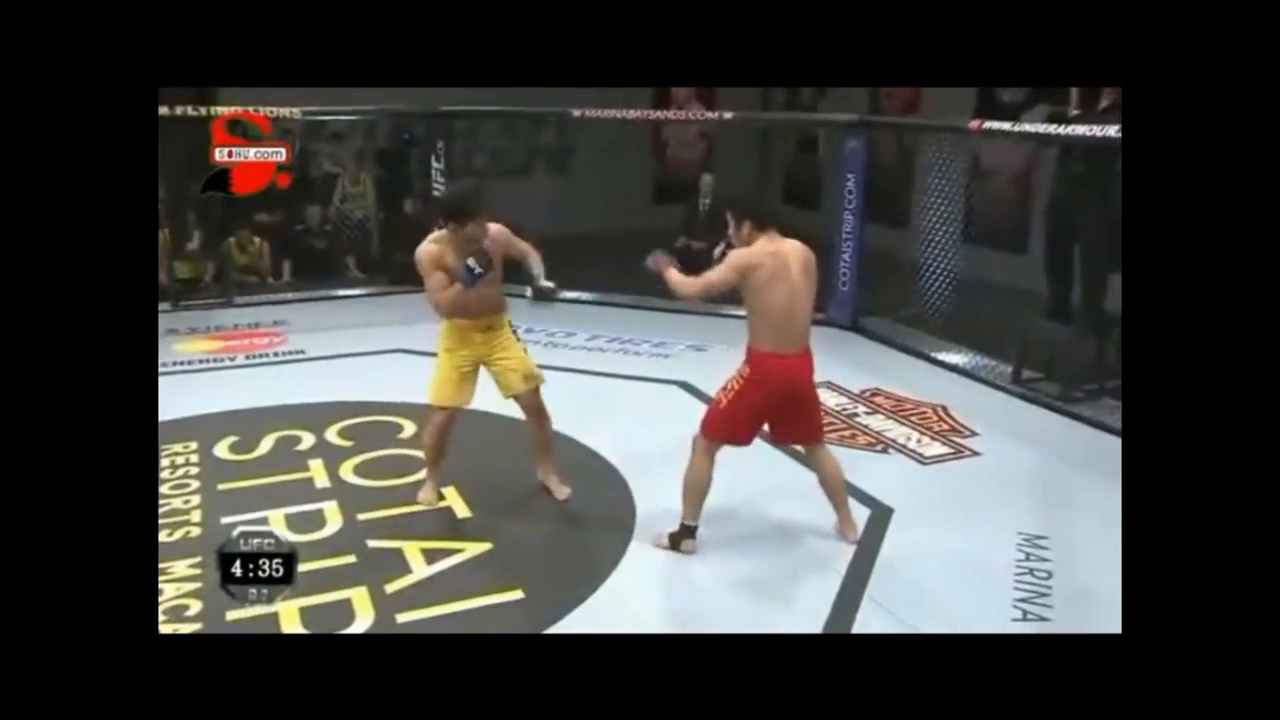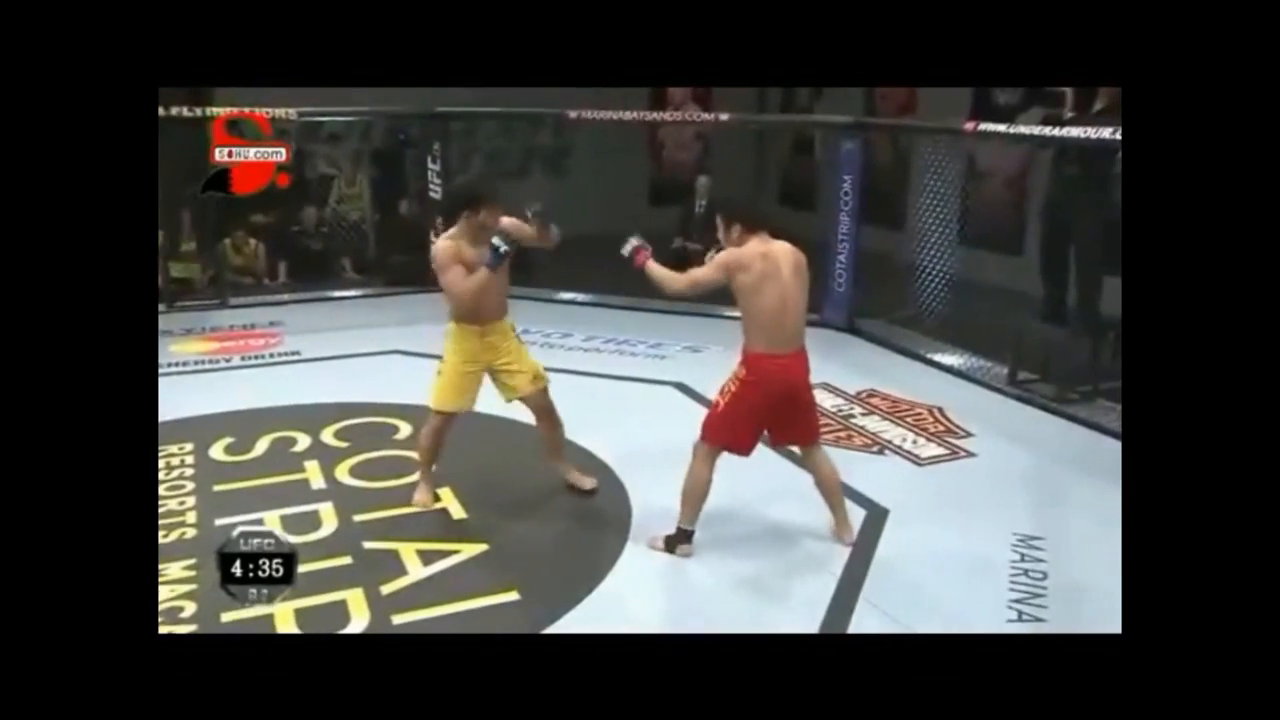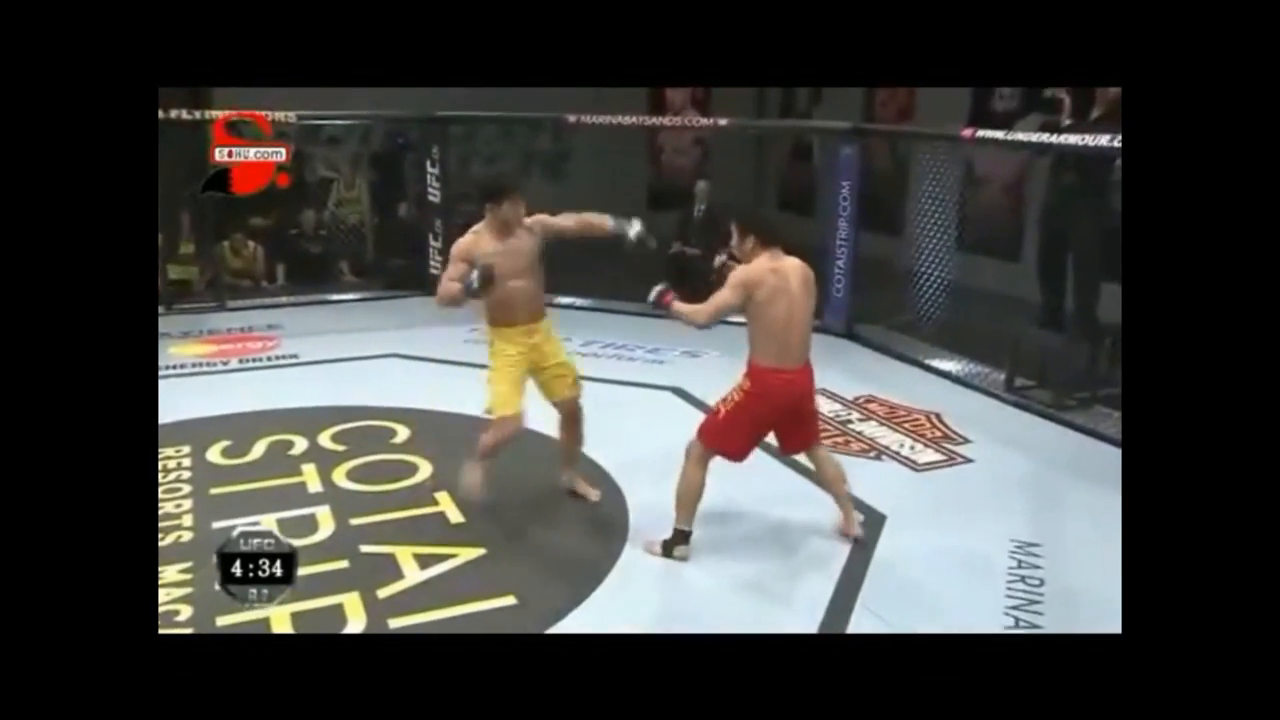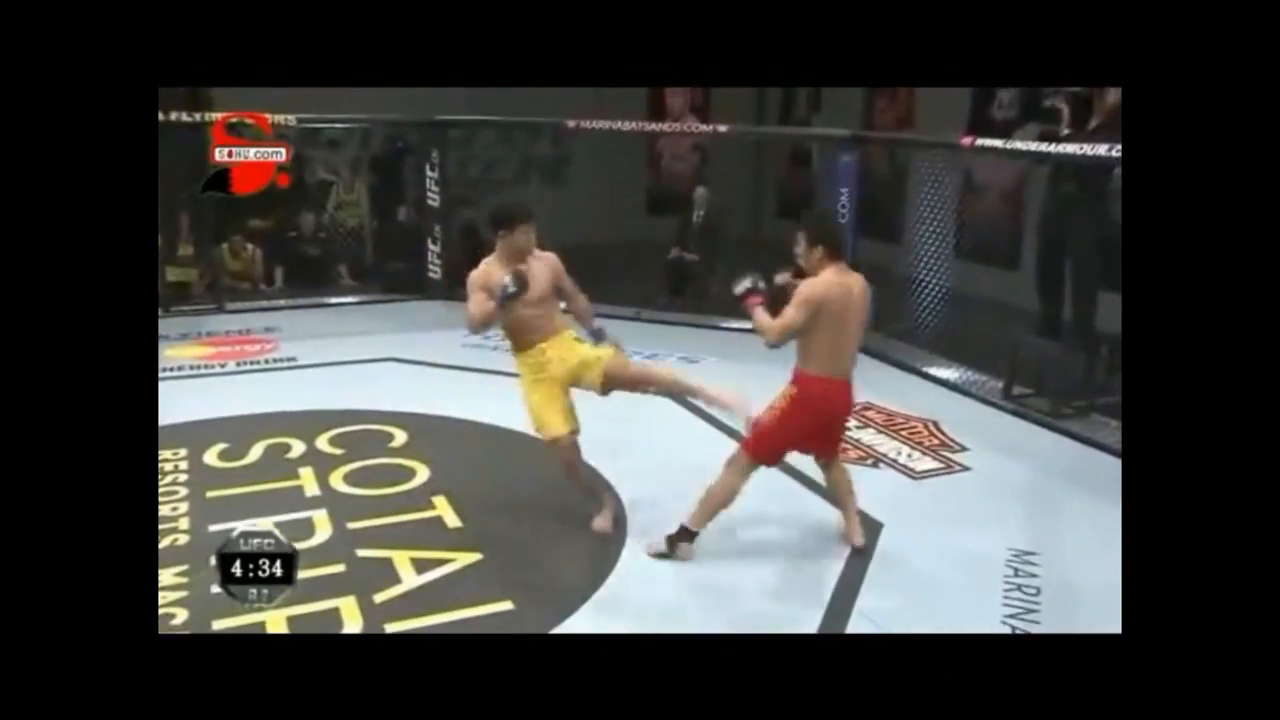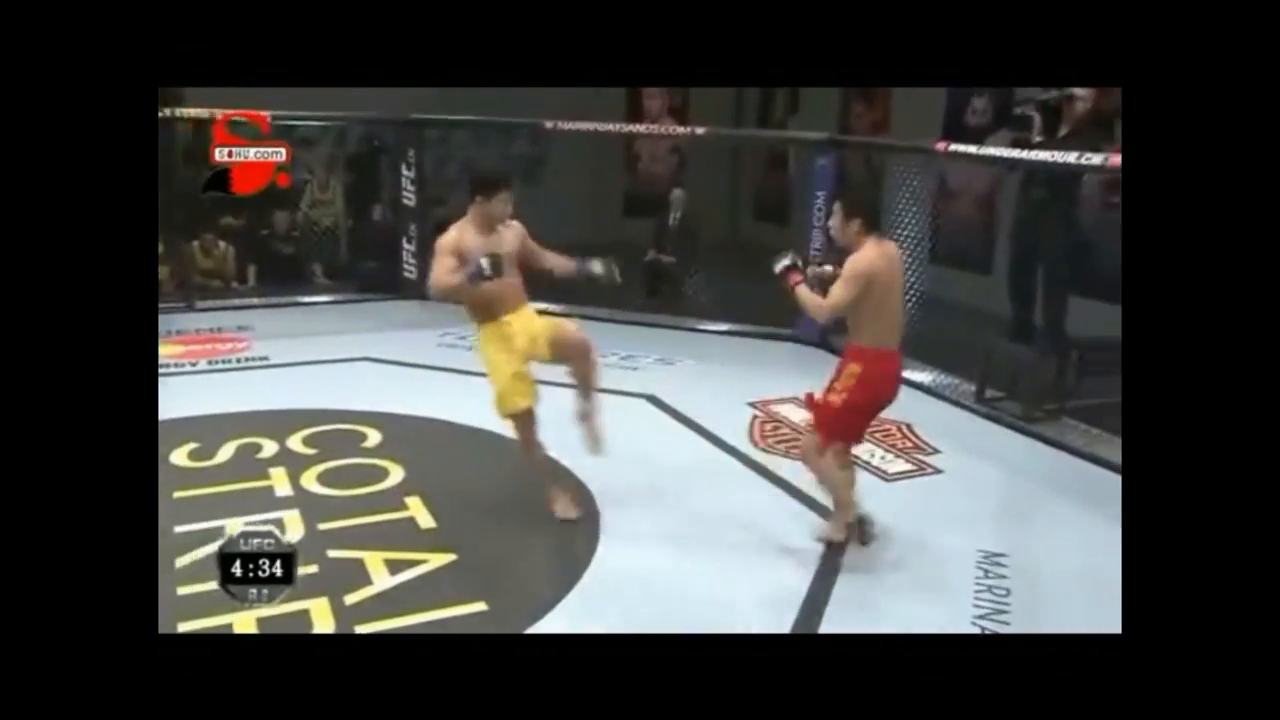
dt=0.2s
person 1, frame 1
left shoulder: (746, 257)
right shoulder: (804, 254)
left elbow: (692, 289)
left wrist: (664, 267)
left hip: (763, 369)
right hip: (801, 365)
left knee: (704, 445)
right knee: (815, 447)
left ankle: (686, 533)
right ankle: (847, 523)
person 1, frame 2
left shoulder: (736, 259)
right shoulder: (795, 255)
left elbow: (679, 285)
left wrist: (642, 257)
left hip: (759, 370)
right hip: (796, 366)
left knee: (705, 450)
right knee: (812, 448)
left ankle: (683, 536)
right ankle: (844, 525)
person 1, frame 3
left shoulder: (748, 274)
right shoulder: (803, 271)
left elbow: (703, 317)
left wrist: (669, 301)
left hip: (763, 383)
right hip: (800, 379)
left knee: (698, 452)
right knee: (814, 449)
left ankle: (679, 540)
right ankle: (851, 520)
person 1, frame 4
left shoulder: (815, 287)
right shoulder: (859, 285)
left elbow: (774, 336)
left wrist: (753, 301)
left hip: (807, 391)
right hip: (840, 393)
left knee: (740, 464)
right knee: (829, 458)
left ankle: (683, 538)
right ankle: (854, 528)
person 1, frame 5
left shoulder: (862, 262)
right shoulder: (888, 252)
left elbow: (824, 312)
left wrist: (794, 278)
right wrist: (835, 276)
left hip: (865, 366)
right hip: (887, 364)
left knee: (813, 448)
right knee: (839, 445)
left ankle: (853, 519)
right ankle: (842, 523)
person 2, frame 1
left shoulder: (497, 235)
right shoulder: (429, 252)
left elbow: (528, 253)
right elbow: (441, 306)
left wrist: (540, 277)
right wrist: (466, 279)
left hip: (498, 331)
right hip: (459, 335)
left knee: (533, 403)
right knee: (443, 416)
left ankle: (547, 472)
right ankle: (431, 479)
person 2, frame 2
left shoulder: (507, 227)
right shoulder: (445, 249)
left elbow: (549, 240)
right elbow: (463, 298)
left wrist: (542, 226)
right wrist: (491, 263)
left hip: (502, 334)
right hip: (466, 340)
left knee: (543, 404)
right knee: (440, 418)
left ankle: (566, 470)
right ankle: (425, 481)
person 2, frame 3
left shoulder: (534, 227)
right shoulder: (468, 247)
left elbow: (579, 222)
right elbow: (444, 296)
left wrist: (624, 226)
right wrist: (468, 287)
left hip: (541, 333)
right hip: (507, 343)
left knee: (572, 409)
right knee: (508, 425)
left ankle: (569, 474)
right ankle: (477, 464)
person 2, frame 4
left shoulder: (547, 261)
right shoulder: (481, 276)
left elbow: (574, 297)
right elbow: (475, 324)
left wrist: (595, 330)
right wrist: (503, 298)
left hip: (566, 347)
right hip: (534, 365)
left knee: (633, 375)
right knee: (563, 446)
left ankle: (706, 394)
right ankle: (602, 501)
person 2, frame 5
left shoulder: (513, 230)
right shoulder: (452, 241)
left elbow: (542, 259)
right elbow: (436, 288)
left wrist: (583, 268)
right wrist: (473, 274)
left hip: (529, 321)
right hip: (495, 334)
left knee: (577, 343)
right knee: (523, 419)
left ankle: (586, 409)
right ankle: (555, 491)
person 3, frame 1
left shoulder: (1115, 113)
right shoulder: (1084, 96)
left wrist: (1075, 115)
left hip: (1097, 190)
right hip: (1065, 183)
left knee: (1093, 257)
right knee: (1056, 250)
left ankle: (1092, 319)
right ankle: (1058, 311)
person 3, frame 2
left shoulder: (1116, 115)
right shoulder: (1079, 98)
left wrist: (1070, 117)
left hip: (1092, 195)
right hip: (1060, 187)
left knee: (1088, 261)
right knee: (1052, 255)
left ankle: (1087, 324)
right ankle: (1052, 316)
person 3, frame 3
left shoulder: (1116, 122)
right shoulder: (1076, 104)
left wrist: (1068, 123)
left hip: (1090, 204)
right hip: (1057, 195)
left knee: (1085, 269)
right knee: (1049, 263)
left ankle: (1084, 332)
right ankle: (1050, 323)
person 3, frame 4
left shoulder: (1115, 131)
right shoulder: (1075, 112)
left elbow: (1096, 157)
left wrist: (1066, 132)
left hip: (1088, 213)
right hip: (1055, 205)
left knee: (1083, 280)
right knee: (1047, 273)
left ankle: (1081, 342)
right ankle: (1047, 333)
person 3, frame 5
left shoulder: (1090, 138)
right shoulder: (1045, 119)
left wrist: (1038, 140)
left hip: (1058, 219)
right hip: (1027, 211)
left knee: (1054, 286)
right knee: (1019, 278)
left ankle: (1053, 345)
right ankle: (1020, 337)
